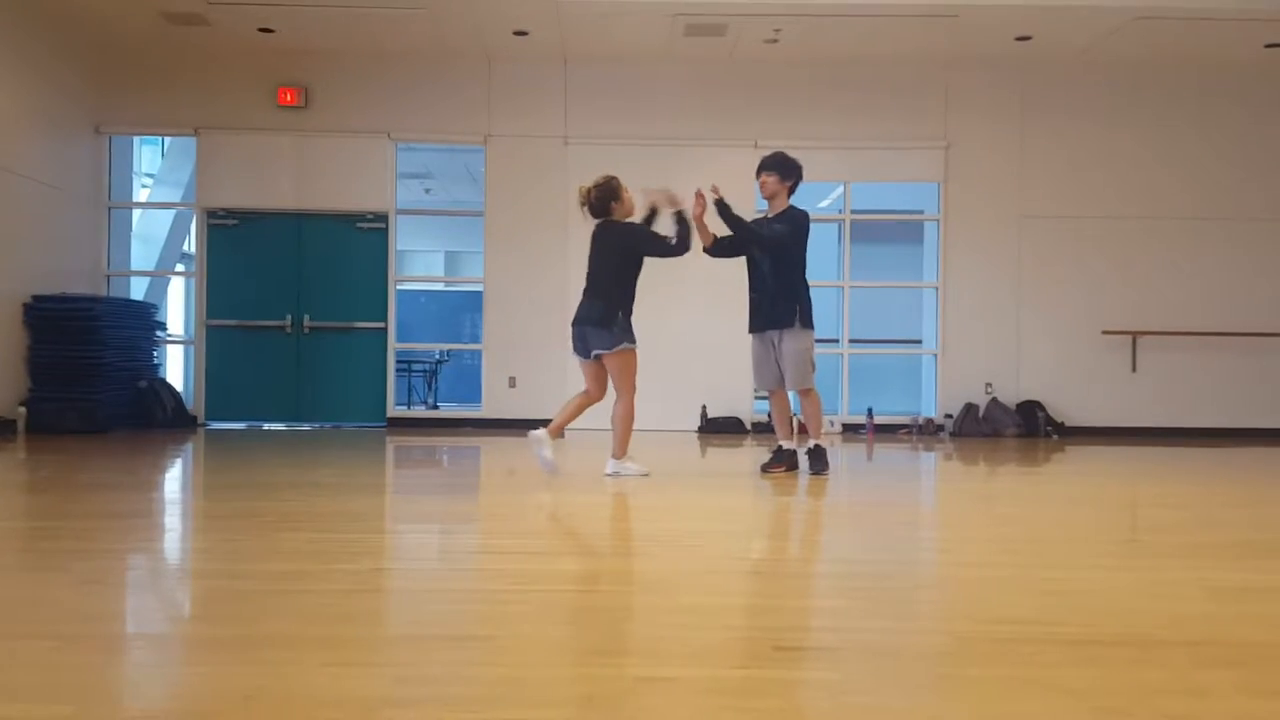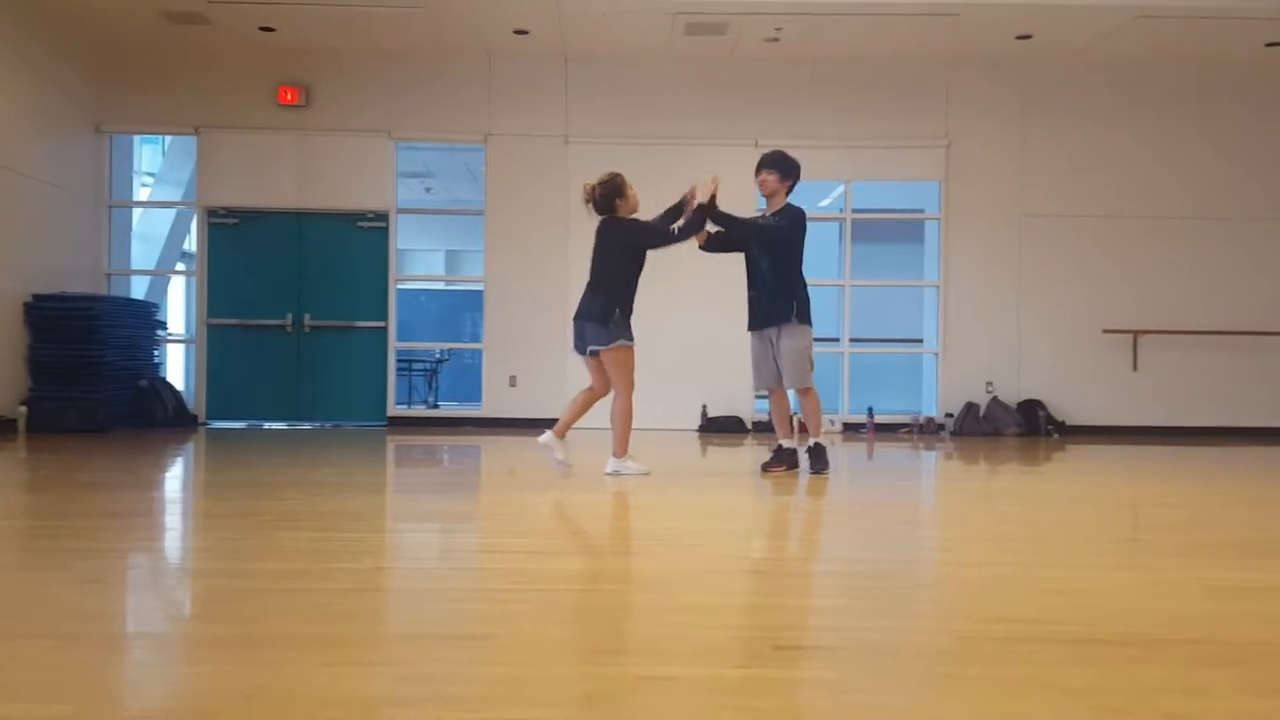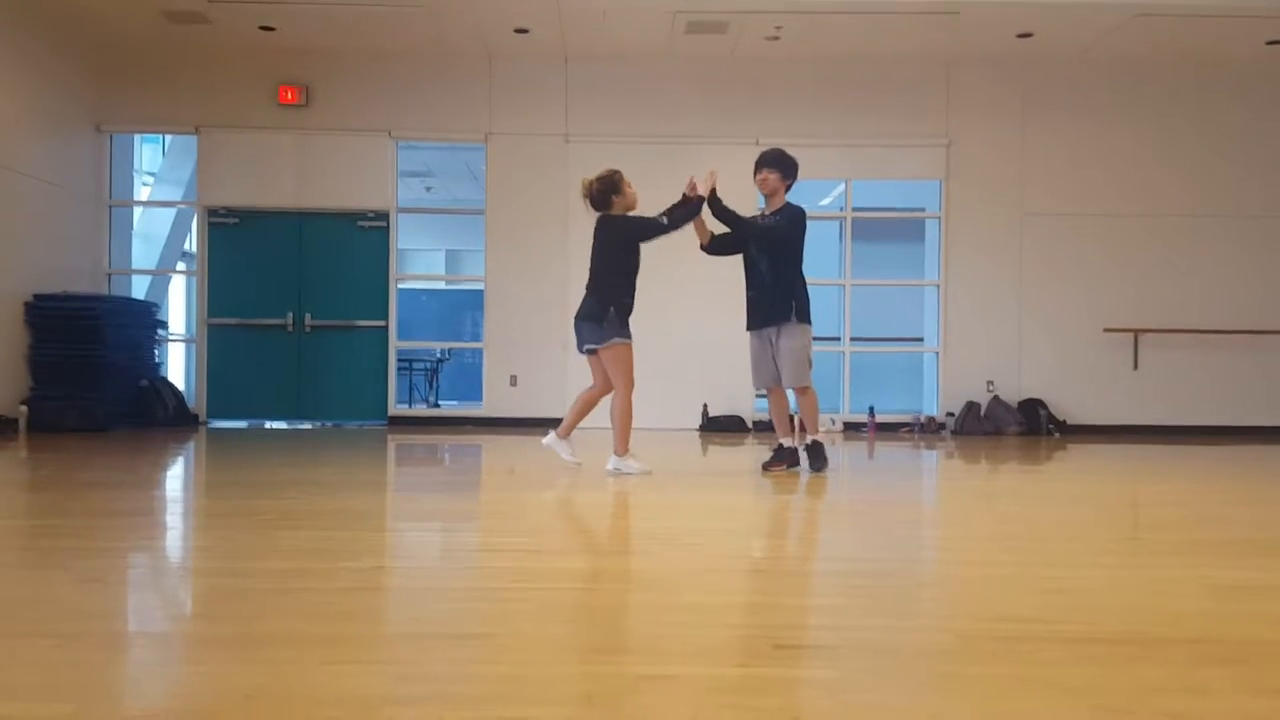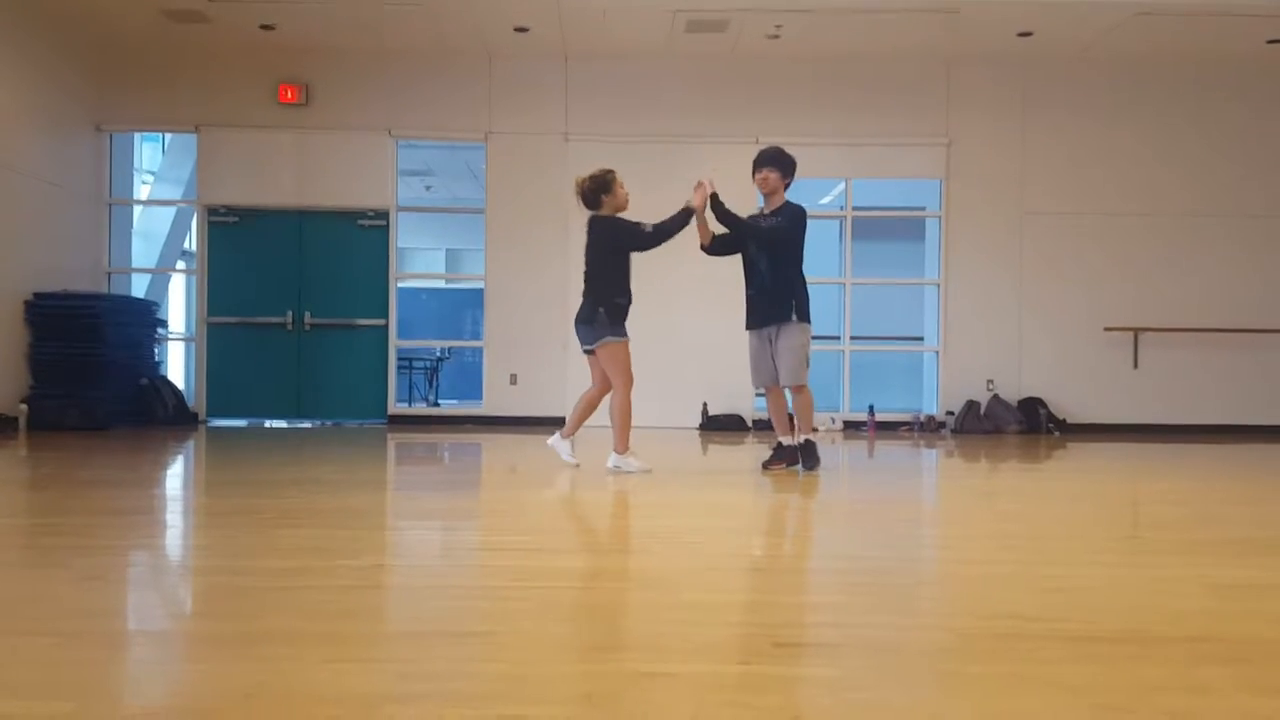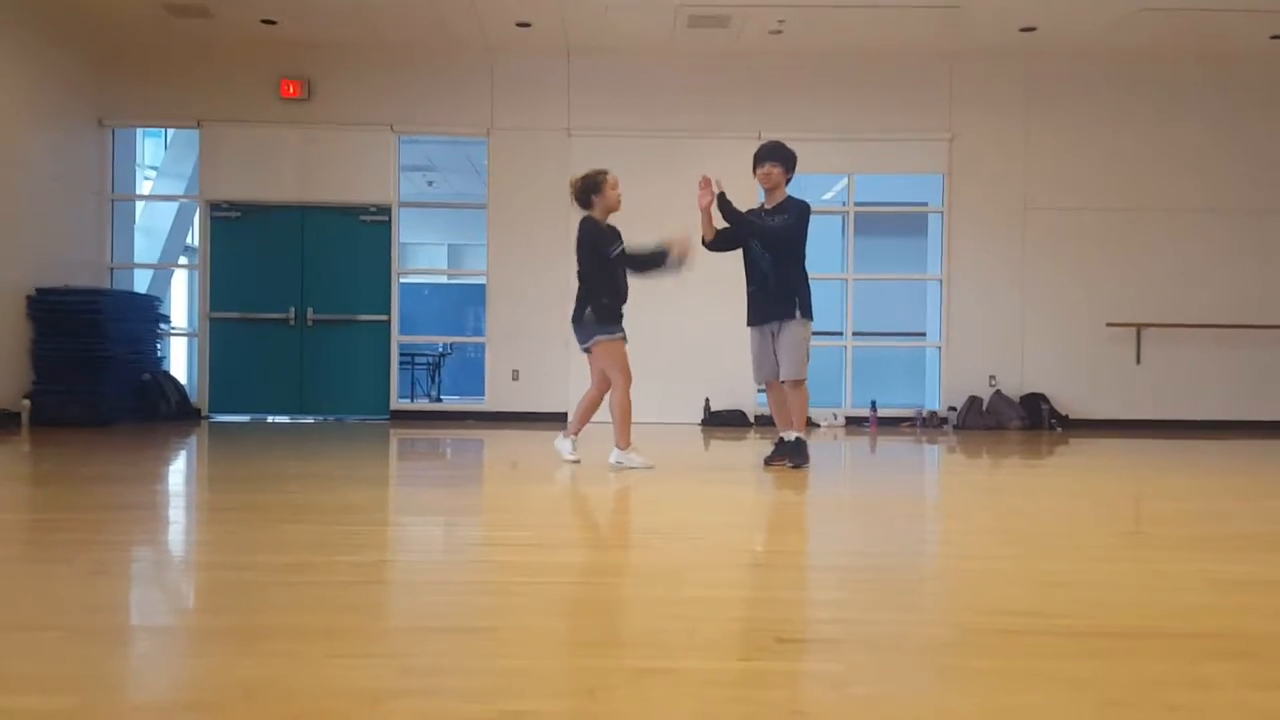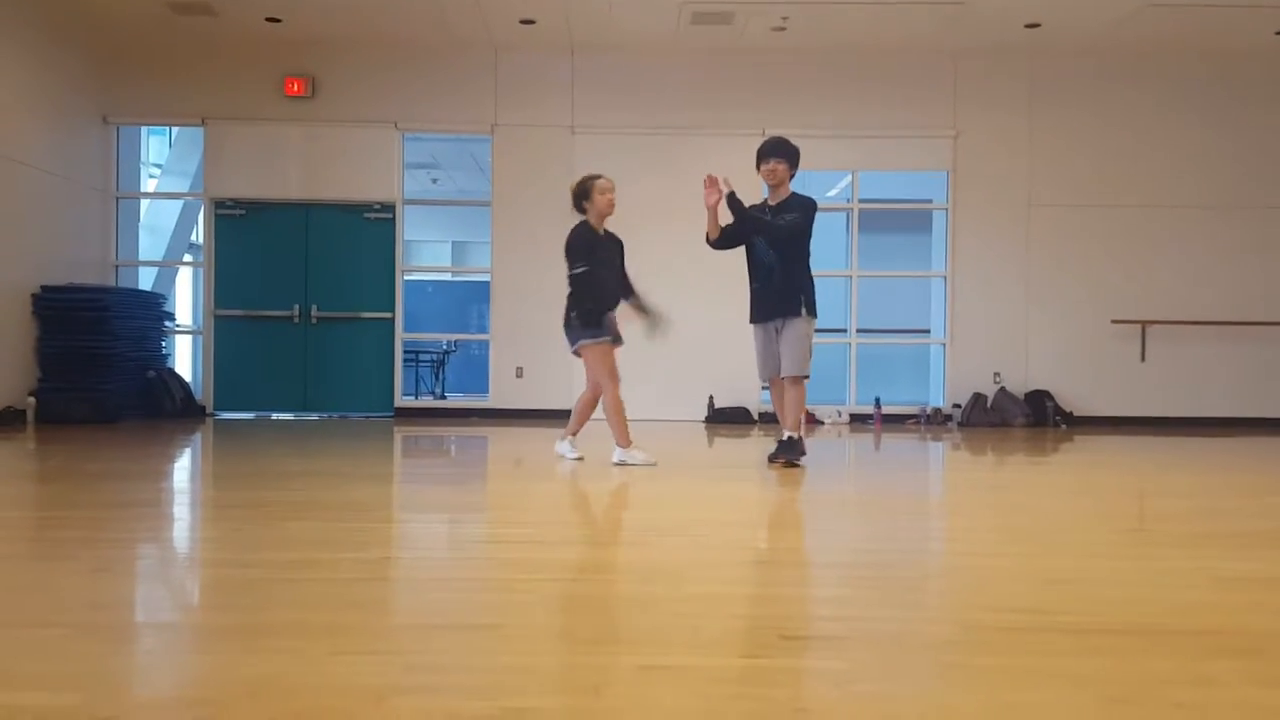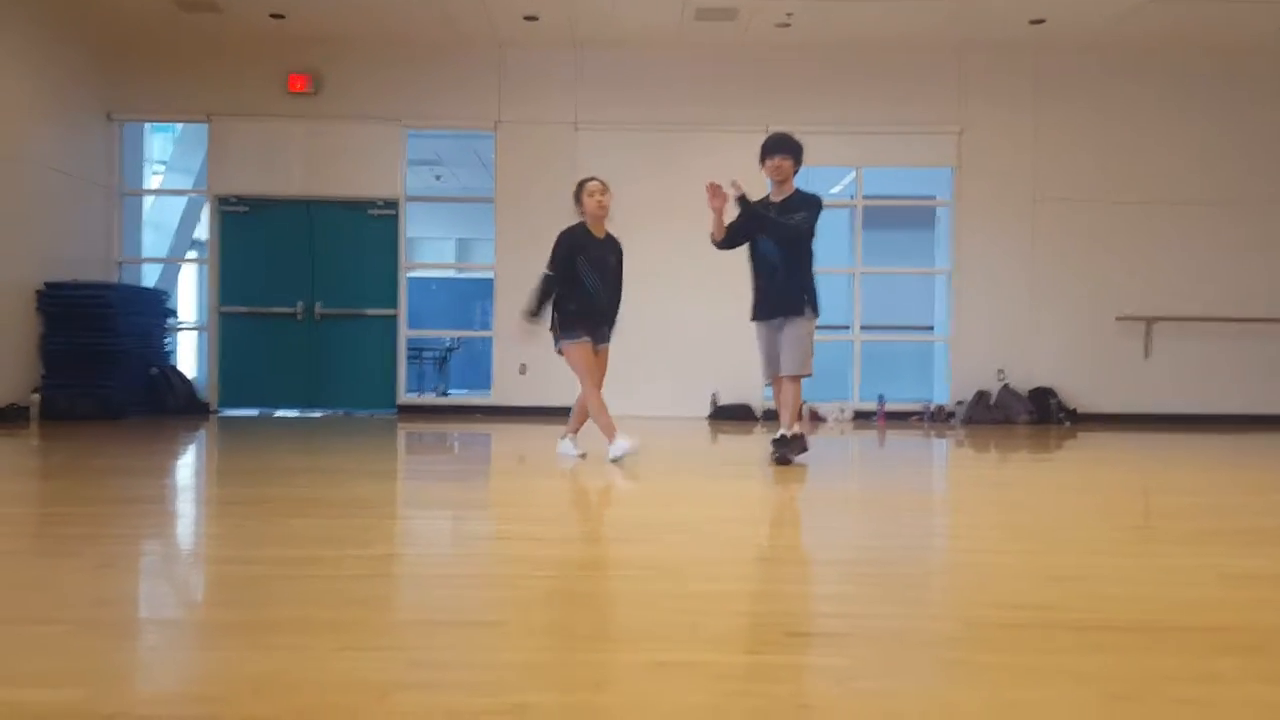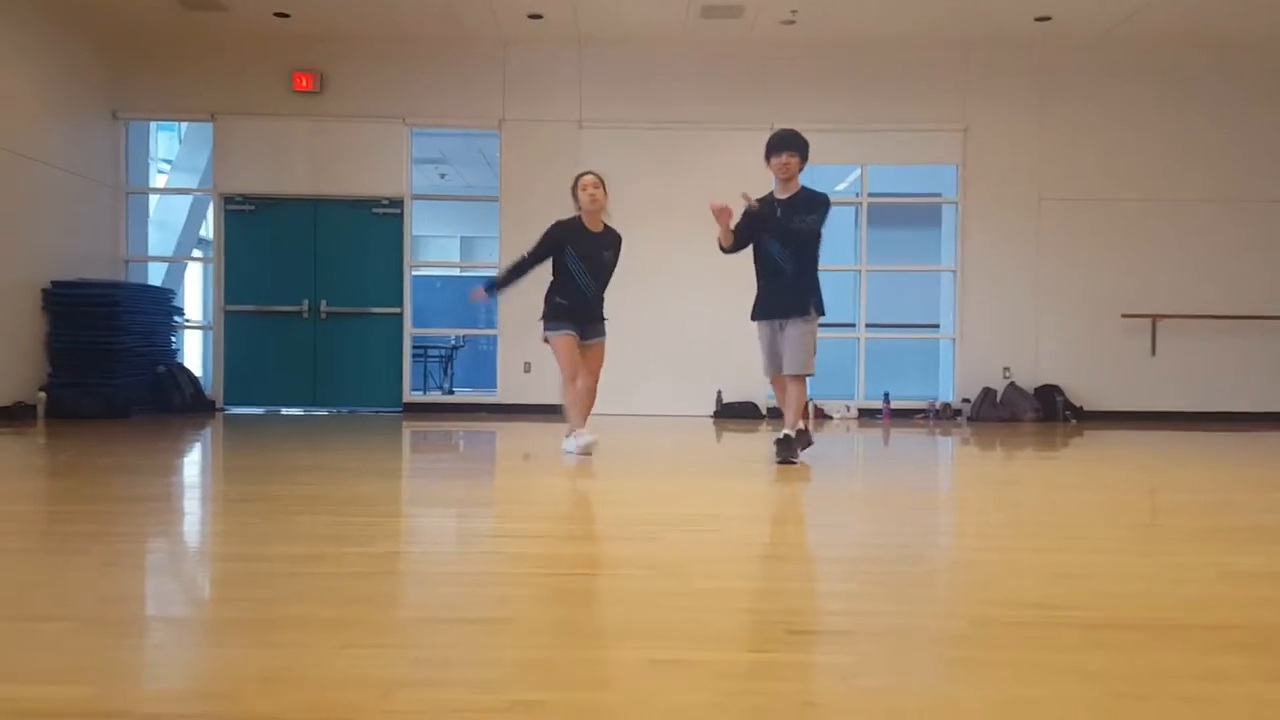
dt=0.1s
person 1, frame 1
left shoulder: (797, 219)
right shoulder: (755, 227)
left elbow: (766, 241)
right elbow: (717, 248)
left wrist: (723, 209)
right wrist: (699, 220)
left hip: (793, 315)
right hip: (762, 316)
left knee: (803, 385)
right knee: (773, 387)
left ankle: (816, 448)
right ankle: (785, 450)
person 1, frame 2
left shoulder: (794, 217)
right shoulder: (754, 226)
left elbow: (750, 231)
right elbow: (711, 243)
left wrist: (711, 210)
left hip: (791, 313)
right hip: (761, 315)
left knee: (801, 384)
right knee: (772, 386)
left ankle: (816, 446)
right ankle: (786, 448)
person 1, frame 3
left shoulder: (793, 216)
right shoulder: (753, 225)
left elbow: (754, 232)
right elbow: (713, 246)
left wrist: (714, 203)
right wrist: (696, 214)
left hip: (790, 312)
right hip: (760, 314)
left knee: (800, 383)
right knee: (771, 385)
left ankle: (814, 444)
right ankle: (786, 447)
person 1, frame 4
left shoulder: (794, 215)
right shoulder: (750, 224)
left elbow: (762, 236)
right elbow: (713, 247)
left wrist: (718, 207)
right wrist: (700, 215)
left hip: (791, 312)
right hip: (759, 314)
left knee: (795, 382)
right knee: (770, 385)
left ankle: (807, 443)
right ankle: (785, 445)
person 1, frame 5
left shoulder: (797, 210)
right shoulder: (751, 218)
left elbow: (769, 233)
right elbow: (714, 242)
left wrist: (723, 205)
right wrist: (704, 211)
left hip: (792, 307)
right hip: (760, 310)
left knee: (794, 377)
right knee: (771, 380)
left ankle: (799, 439)
right ankle: (786, 440)
person 1, frame 6
left shoulder: (804, 206)
right shoulder: (752, 214)
left elbow: (778, 233)
right elbow: (718, 241)
left wrist: (736, 206)
right wrist: (712, 211)
left hip: (796, 305)
right hip: (763, 307)
left knee: (792, 375)
right knee: (773, 378)
left ankle: (789, 438)
right ankle: (792, 438)
person 1, frame 7
left shoulder: (809, 204)
right shoulder: (755, 211)
left elbow: (789, 232)
right elbow: (723, 241)
left wrist: (746, 206)
right wrist: (717, 213)
left hip: (798, 303)
right hip: (765, 305)
left knee: (792, 373)
right knee: (776, 375)
left ankle: (785, 436)
right ankle: (795, 433)
person 1, frame 8
left shoulder: (816, 202)
right shoulder: (757, 208)
left elbow: (802, 235)
right elbow: (733, 245)
left wrist: (762, 219)
right wrist: (724, 229)
left hip: (802, 302)
right hip: (767, 304)
left knee: (796, 372)
right knee: (776, 375)
left ankle: (788, 436)
right ankle: (800, 429)
person 2, frame 1
left shoulder: (606, 232)
right shoulder: (628, 233)
right elbow: (679, 246)
left wrist: (654, 209)
right wrist: (679, 212)
left hip: (586, 320)
right hip: (610, 321)
left knee: (593, 391)
right knee: (626, 392)
left ankle: (547, 434)
right ankle: (618, 460)
person 2, frame 2
left shoulder: (612, 229)
right shoulder: (627, 229)
left elbow: (658, 227)
right elbow: (677, 233)
left wrist: (685, 205)
right wrist: (699, 207)
left hip: (590, 316)
right hip: (609, 318)
left knee: (599, 386)
right knee: (624, 389)
left ankle: (556, 435)
right ankle: (619, 458)
person 2, frame 3
left shoulder: (610, 226)
right shoulder: (621, 226)
left elbow: (658, 222)
right elbow: (668, 225)
left wrist: (686, 198)
right wrist: (696, 199)
left hip: (592, 316)
right hip: (606, 316)
left knee: (603, 385)
right knee: (624, 387)
left ankle: (560, 436)
right ankle: (620, 457)
person 2, frame 4
left shoulder: (605, 227)
right shoulder: (606, 225)
left elbow: (648, 235)
right elbow: (653, 236)
left wrist: (689, 208)
right wrist: (691, 209)
left hip: (603, 316)
right hip: (602, 316)
left knee: (602, 385)
right knee: (622, 384)
left ankle: (563, 437)
right ankle: (621, 455)
person 2, frame 5
left shoulder: (605, 231)
right shoulder: (592, 230)
left elbow: (630, 263)
right elbow: (631, 261)
left wrist: (670, 254)
right wrist: (669, 253)
left hip: (602, 316)
right hip: (594, 316)
left knee: (601, 385)
right knee: (621, 380)
left ankle: (567, 438)
right ankle: (622, 450)
person 2, frame 6
left shoulder: (611, 241)
right shoulder: (580, 236)
left elbow: (621, 281)
right elbow: (585, 282)
left wrist: (645, 308)
right wrist: (614, 311)
left hip: (601, 322)
right hip: (584, 321)
left knee: (597, 387)
right knee: (609, 383)
left ankle: (566, 440)
right ankle: (624, 449)
person 2, frame 7
left shoulder: (614, 246)
right shoulder: (571, 238)
left elbow: (613, 291)
right elbow: (551, 280)
left wrist: (606, 326)
right wrist: (534, 314)
left hip: (597, 324)
right hip: (571, 322)
left knee: (593, 386)
right knee: (591, 383)
left ankle: (568, 438)
right ankle: (615, 441)
person 2, frame 8
left shoulder: (613, 239)
right shoulder: (563, 231)
right elbow: (529, 261)
right wrist: (492, 288)
left hip: (592, 317)
right hip: (561, 314)
left knee: (591, 380)
right knee: (569, 375)
left ankle: (573, 437)
right ankle: (578, 432)
